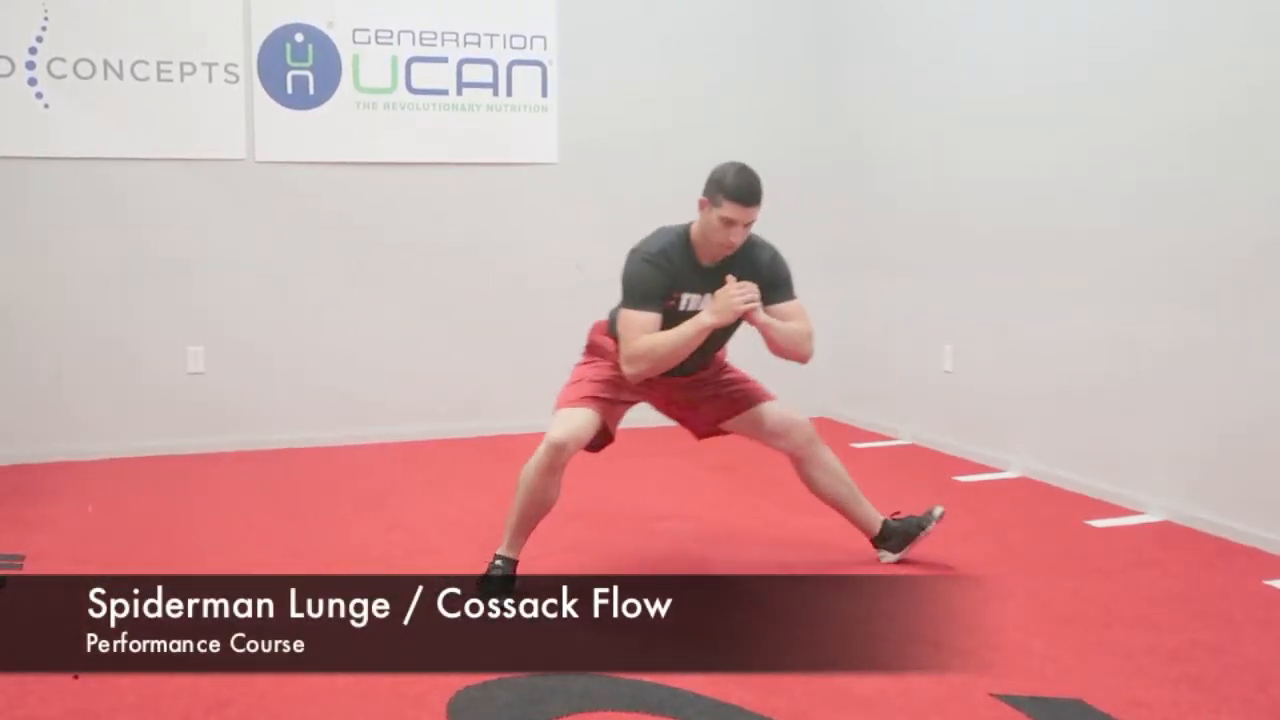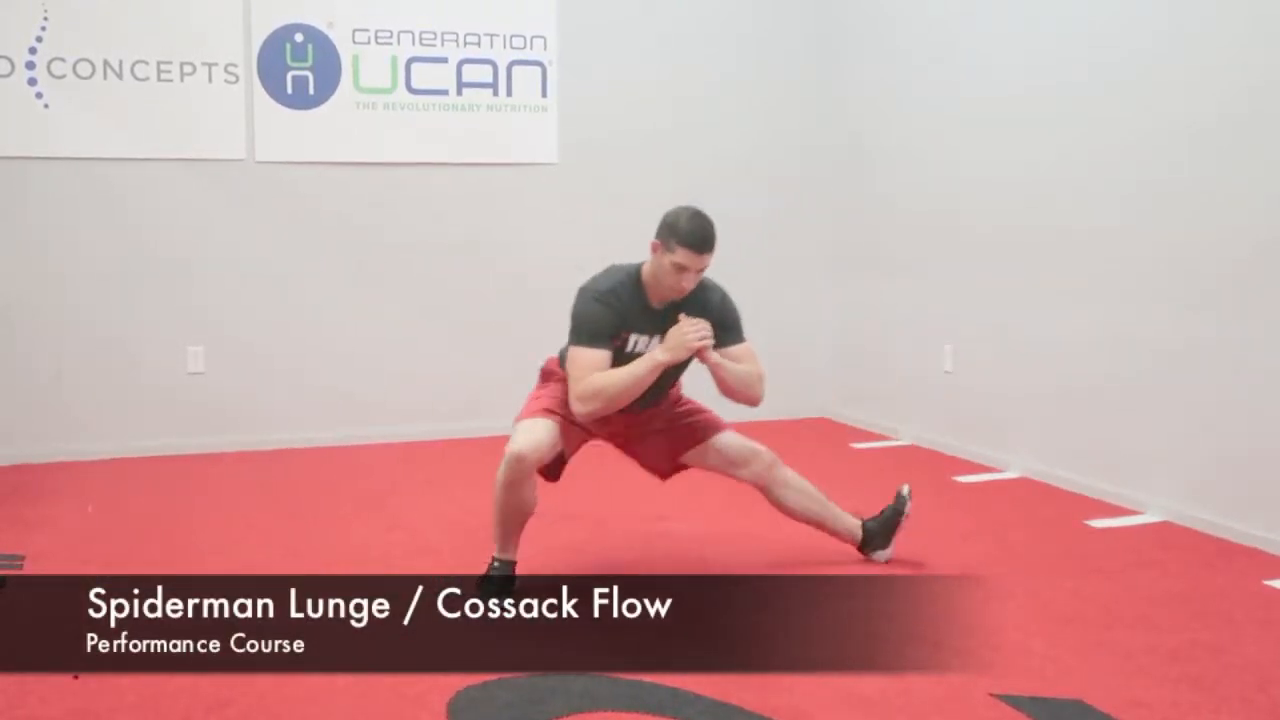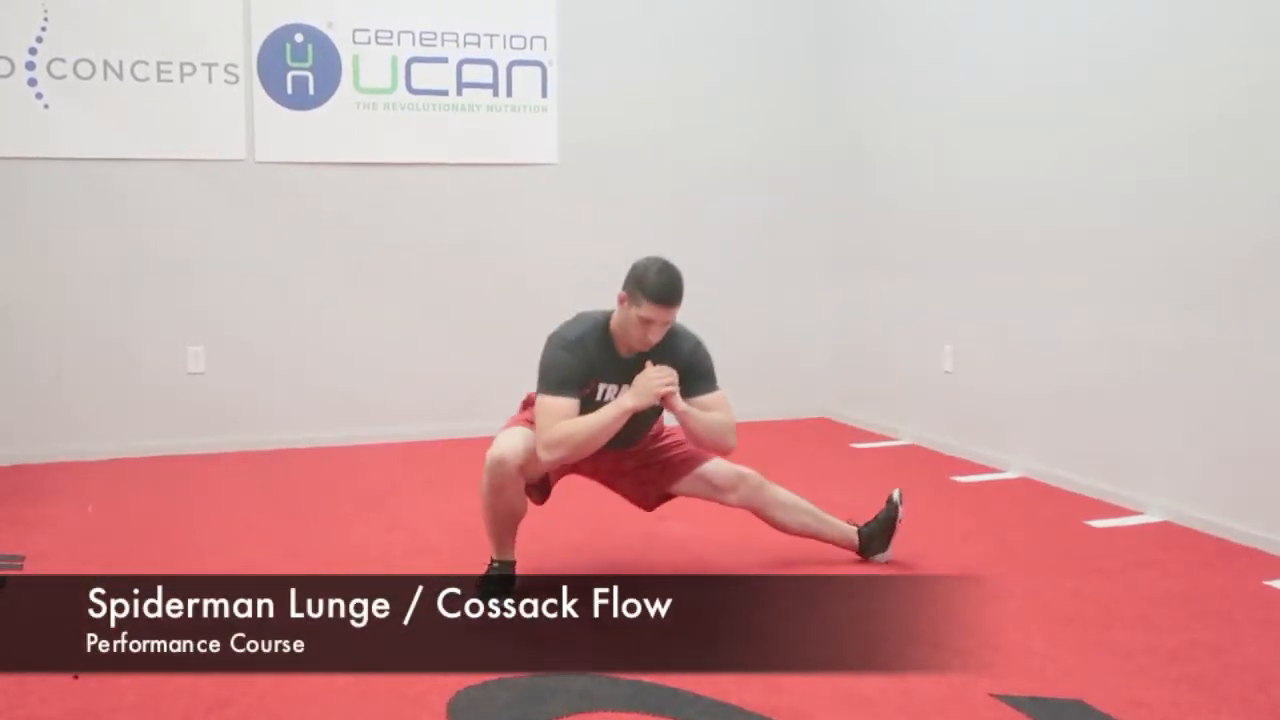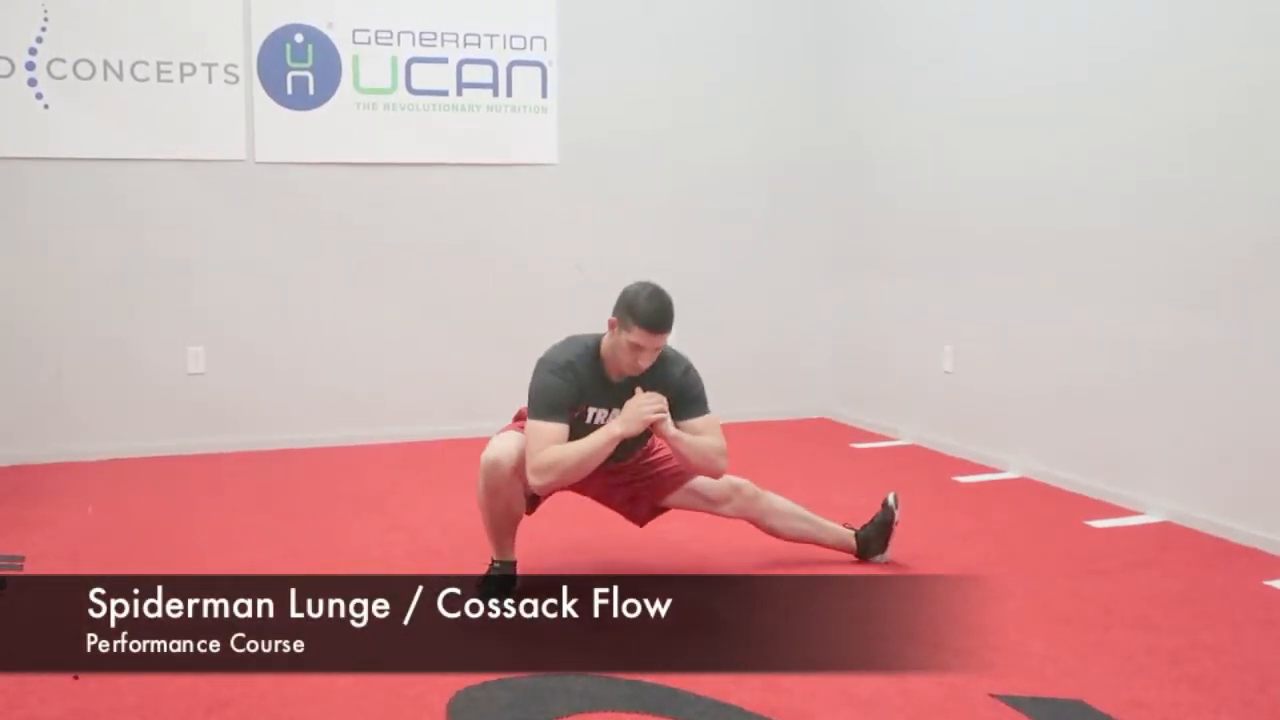
dt=0.2s
person 1, frame 1
left shoulder: (762, 260)
right shoulder: (653, 257)
left elbow: (803, 348)
right elbow: (638, 361)
left wrist: (759, 317)
right wrist: (709, 317)
left hip: (699, 369)
right hip: (619, 357)
left knee: (797, 433)
right knee: (561, 441)
left ankle: (883, 534)
right ankle: (505, 560)
person 1, frame 2
left shoulder: (712, 302)
right shoulder: (602, 296)
left elbow: (753, 392)
right elbow: (588, 402)
left wrist: (710, 357)
right wrist: (664, 354)
left hip: (653, 405)
right hip: (575, 393)
left knee: (758, 461)
right knee: (525, 452)
left ankle: (864, 536)
right ankle: (503, 565)
person 1, frame 3
left shoulder: (685, 349)
right shoulder: (570, 345)
left elbow: (726, 438)
right elbow: (553, 447)
left wrist: (678, 406)
right wrist: (630, 401)
left hip: (635, 443)
right hip: (559, 433)
left knee: (744, 485)
right knee: (504, 458)
left ankle: (861, 540)
right ankle: (502, 567)
person 1, frame 4
left shoulder: (675, 372)
right shoulder: (561, 368)
left elbow: (717, 463)
right elbow: (541, 475)
left wrist: (668, 431)
right wrist: (619, 427)
left hip: (628, 459)
right hip: (554, 449)
left knee: (738, 495)
right knee: (499, 460)
left ankle: (858, 541)
right ankle: (503, 567)
